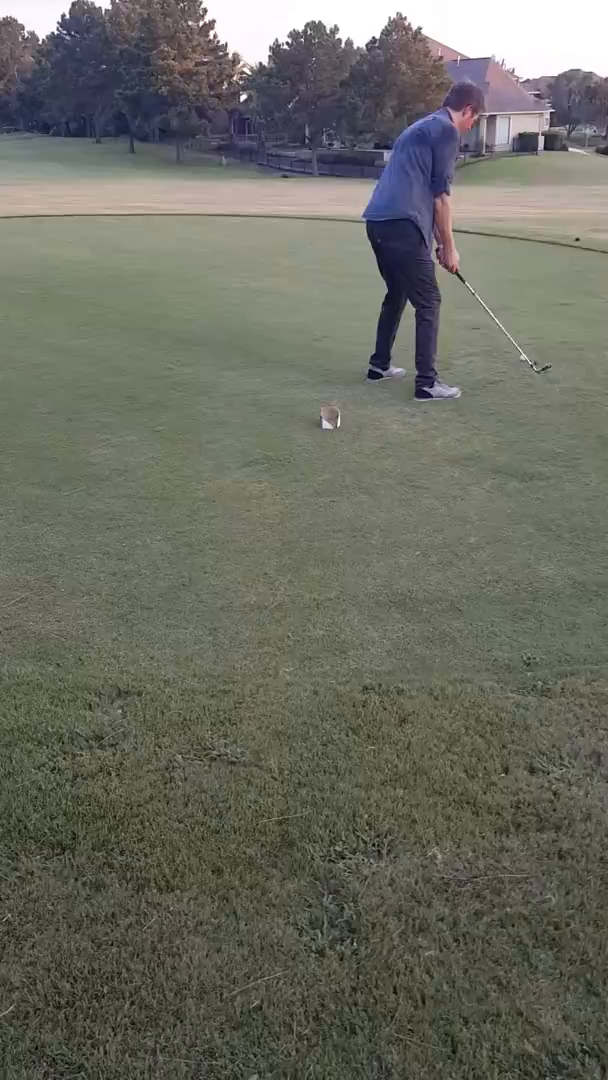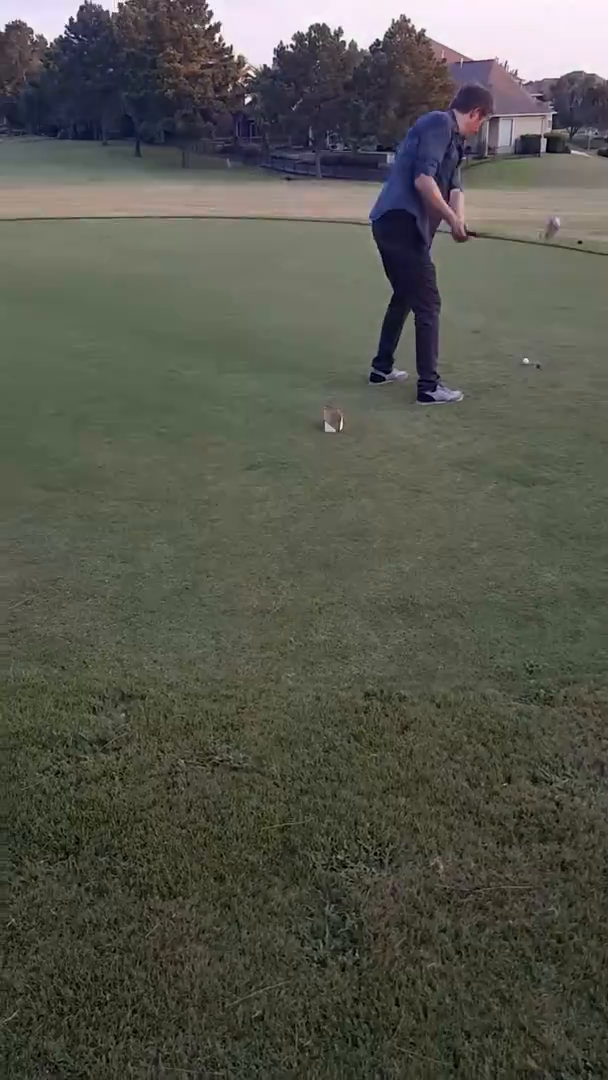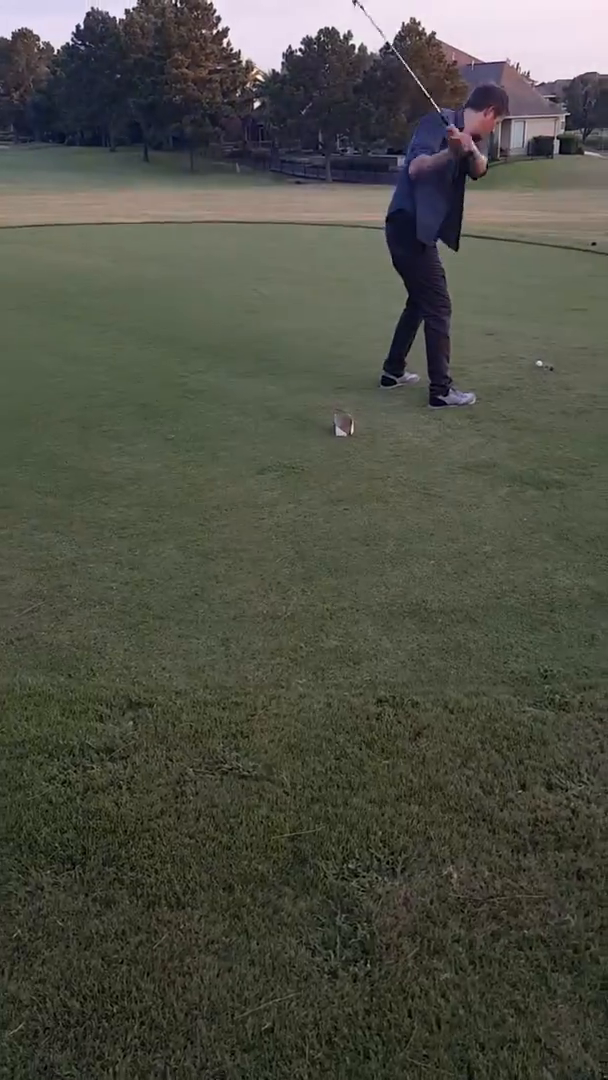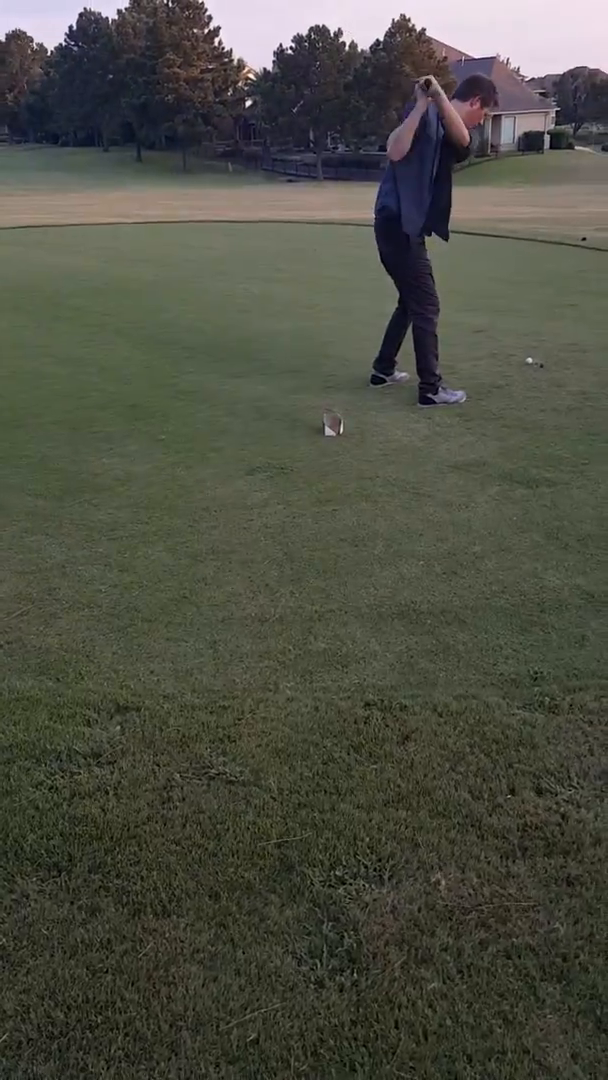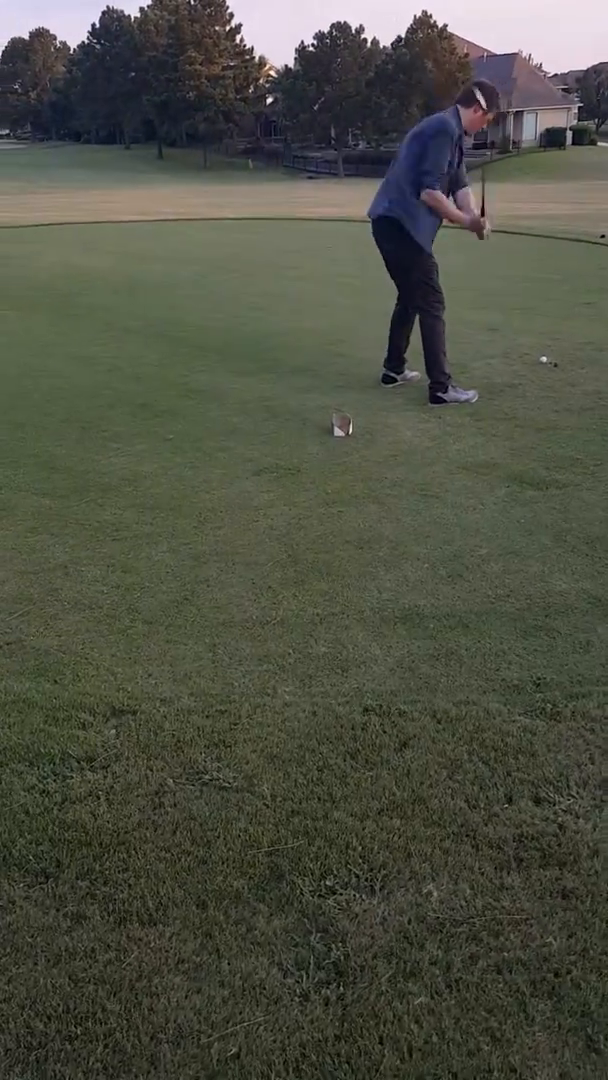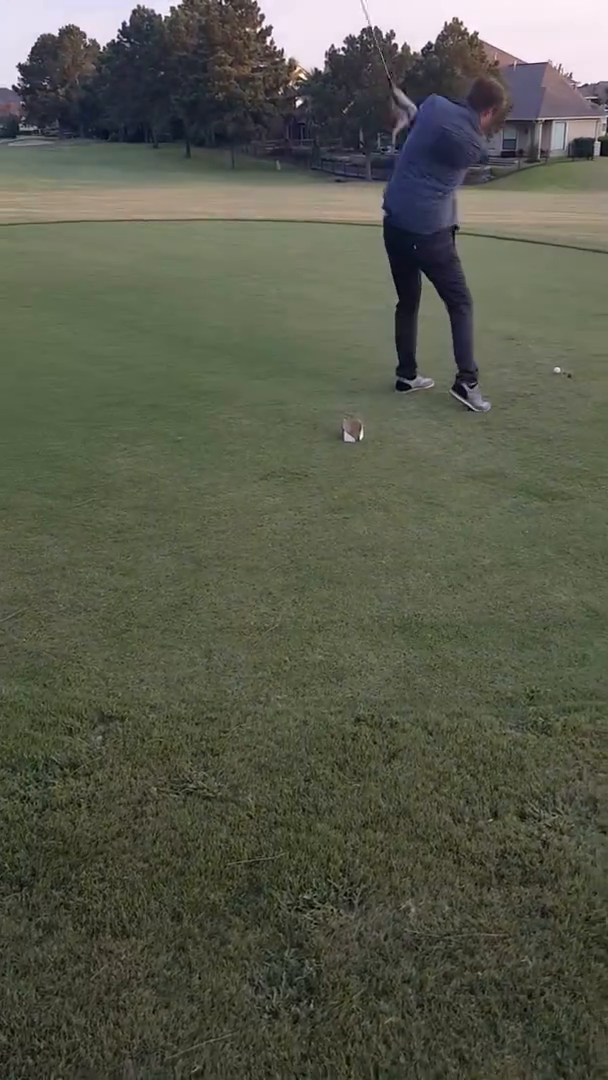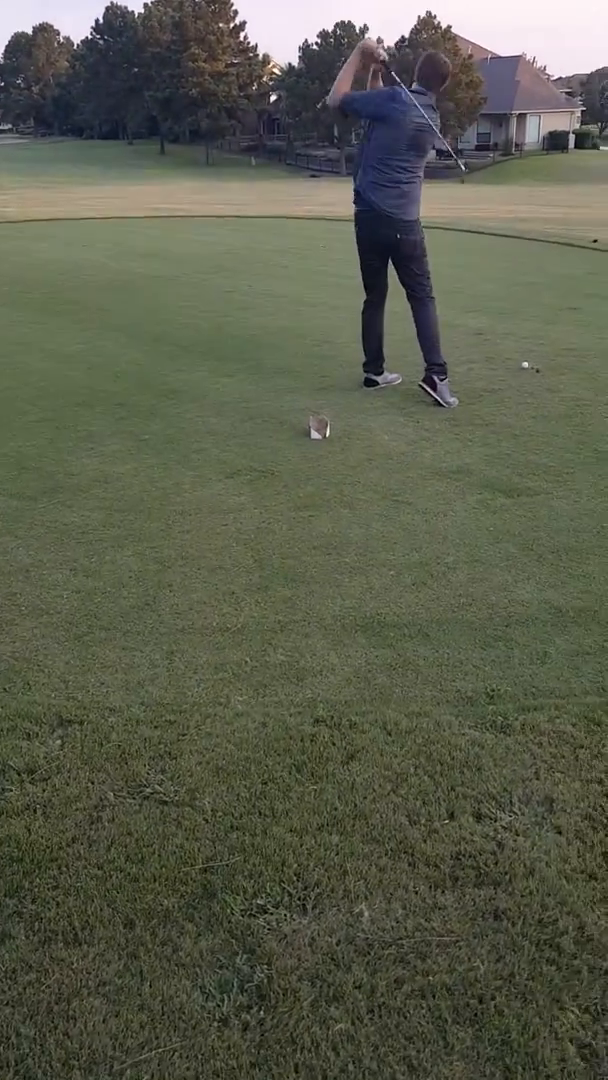
dt=0.3s
person 1, frame 1
left shoulder: (421, 128)
right shoulder: (447, 131)
right elbow: (440, 196)
left wrist: (439, 241)
right wrist: (449, 246)
left hip: (379, 221)
right hip: (401, 224)
left knee: (396, 294)
right knee: (428, 301)
left ankle: (379, 365)
right ankle: (427, 382)
person 1, frame 2
left shoulder: (453, 139)
right shoulder: (438, 123)
left elbow: (454, 188)
right elbow: (422, 179)
left wrist: (459, 217)
right wrist: (452, 219)
left hip: (389, 222)
right hip: (402, 223)
left knee: (403, 296)
right knee: (427, 304)
left ankle: (382, 367)
right ankle: (429, 386)
person 1, frame 3
left shoulder: (473, 139)
right shoulder: (438, 120)
left elbow: (479, 168)
right elbow: (415, 168)
left wrist: (467, 146)
right wrist: (448, 151)
left hip: (421, 229)
right hip: (410, 226)
left knee: (420, 301)
right knee: (438, 307)
left ankle: (393, 370)
right ankle: (441, 389)
person 1, frame 4
left shoulder: (451, 127)
right shoulder: (424, 114)
left elbow: (462, 142)
right elbow: (394, 153)
left wrist: (439, 96)
right wrist: (422, 105)
left hip: (409, 226)
right hip: (398, 224)
left knee: (411, 300)
right knee: (425, 306)
left ankle: (383, 369)
right ankle: (430, 388)
person 1, frame 5
left shoulder: (445, 128)
right shoulder: (445, 132)
left elbow: (460, 187)
right elbow: (428, 194)
left wrist: (475, 215)
right wrist: (465, 220)
left hip: (388, 223)
right hip: (403, 227)
left knee: (409, 298)
right knee: (431, 306)
left ankle: (394, 368)
right ankle: (440, 386)
person 1, frame 6
left shoulder: (435, 106)
right shoulder: (476, 146)
left elbow: (418, 123)
left hip: (395, 225)
right hip: (431, 232)
left knee: (407, 302)
right knee: (460, 304)
left ankle: (407, 374)
right ankle: (467, 380)
person 1, frame 7
left shoulder: (394, 100)
right shoulder: (432, 118)
left elbow: (337, 100)
left wrist: (358, 55)
left hip: (370, 216)
right hip: (406, 221)
left knee: (374, 297)
right knee: (422, 297)
left ankle: (374, 371)
right ankle: (435, 372)
